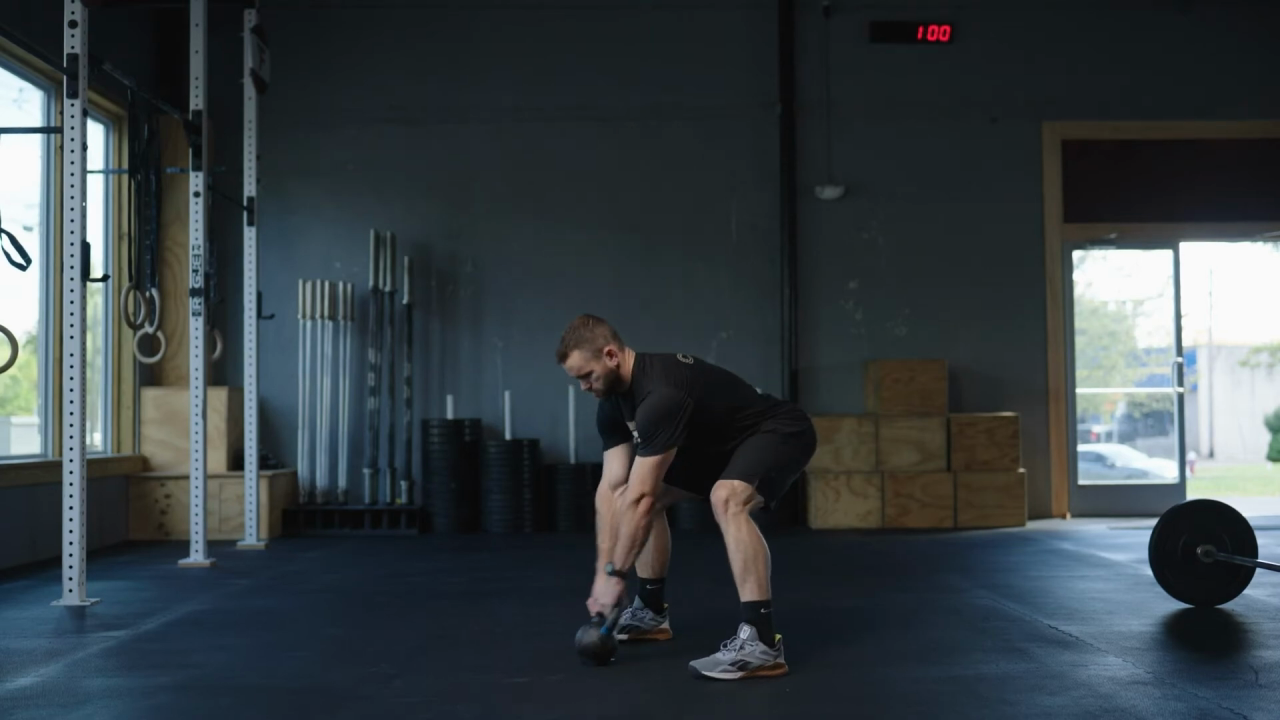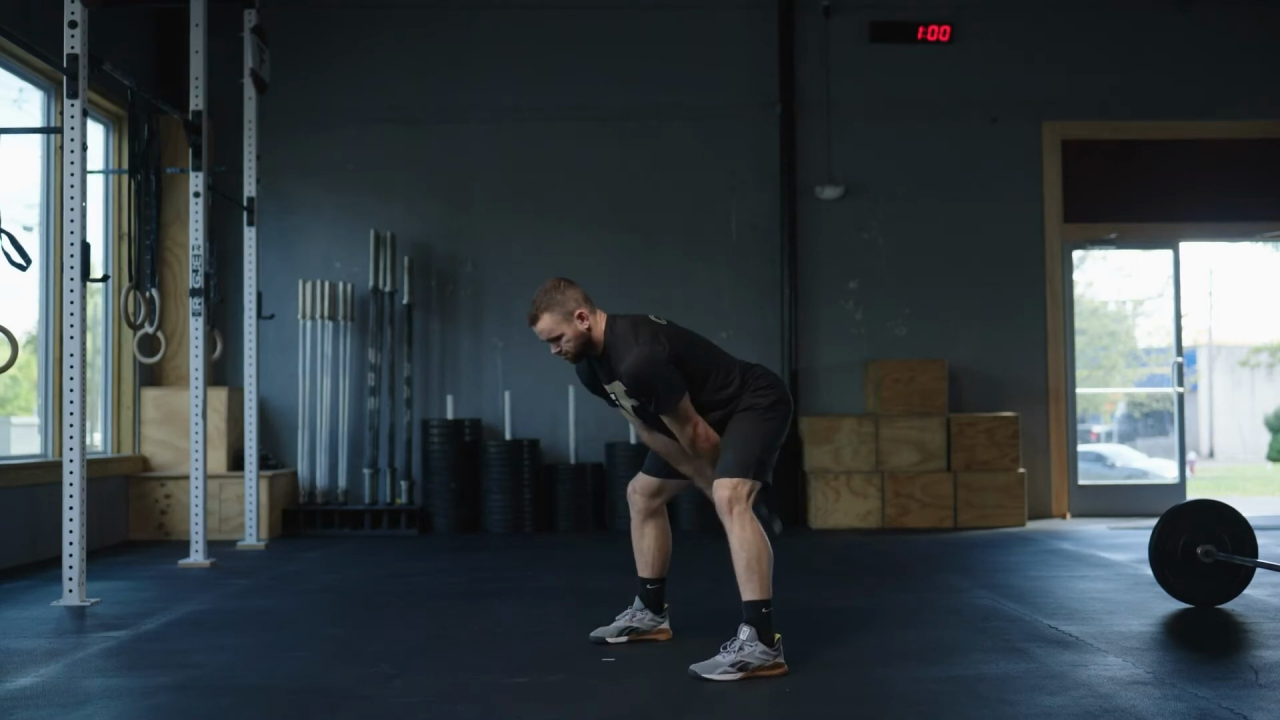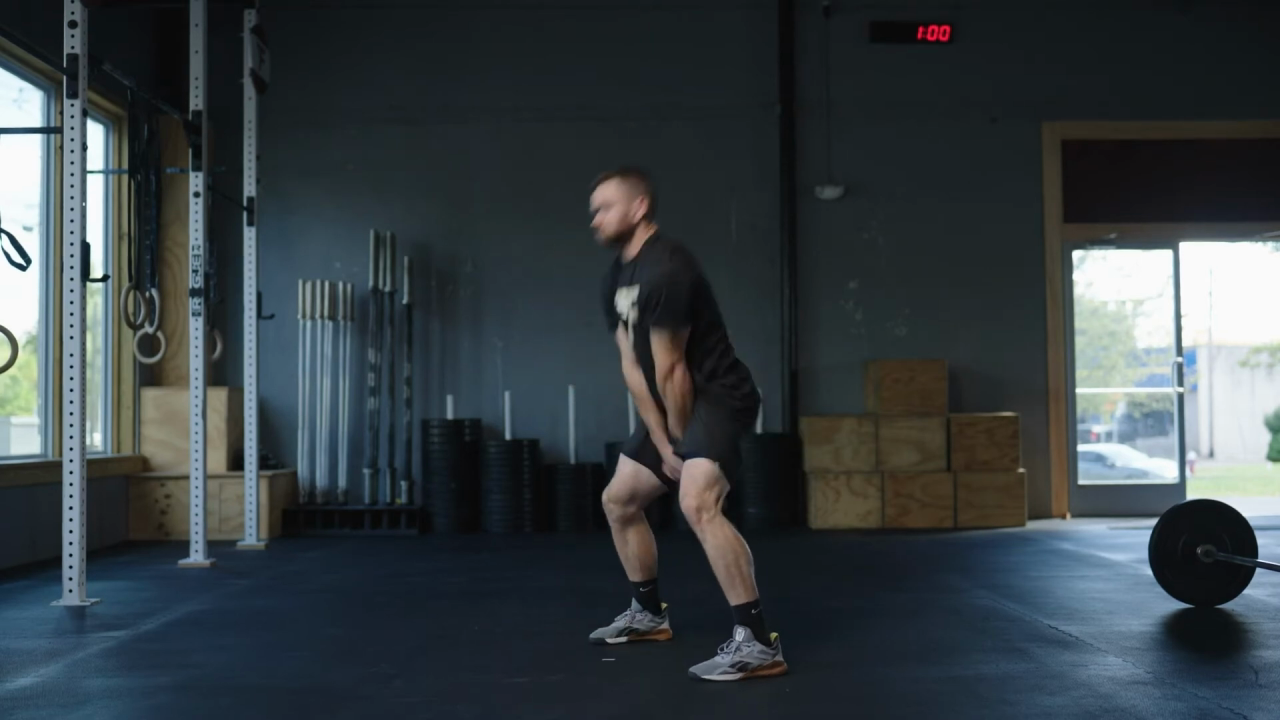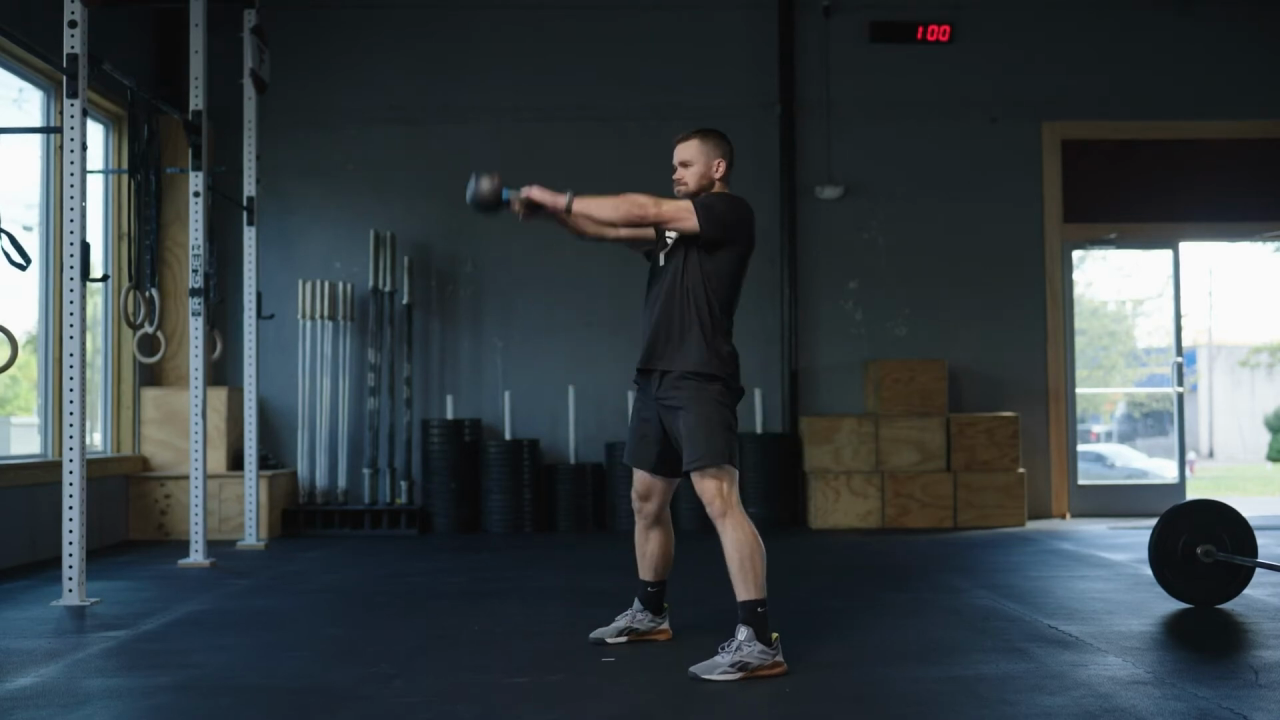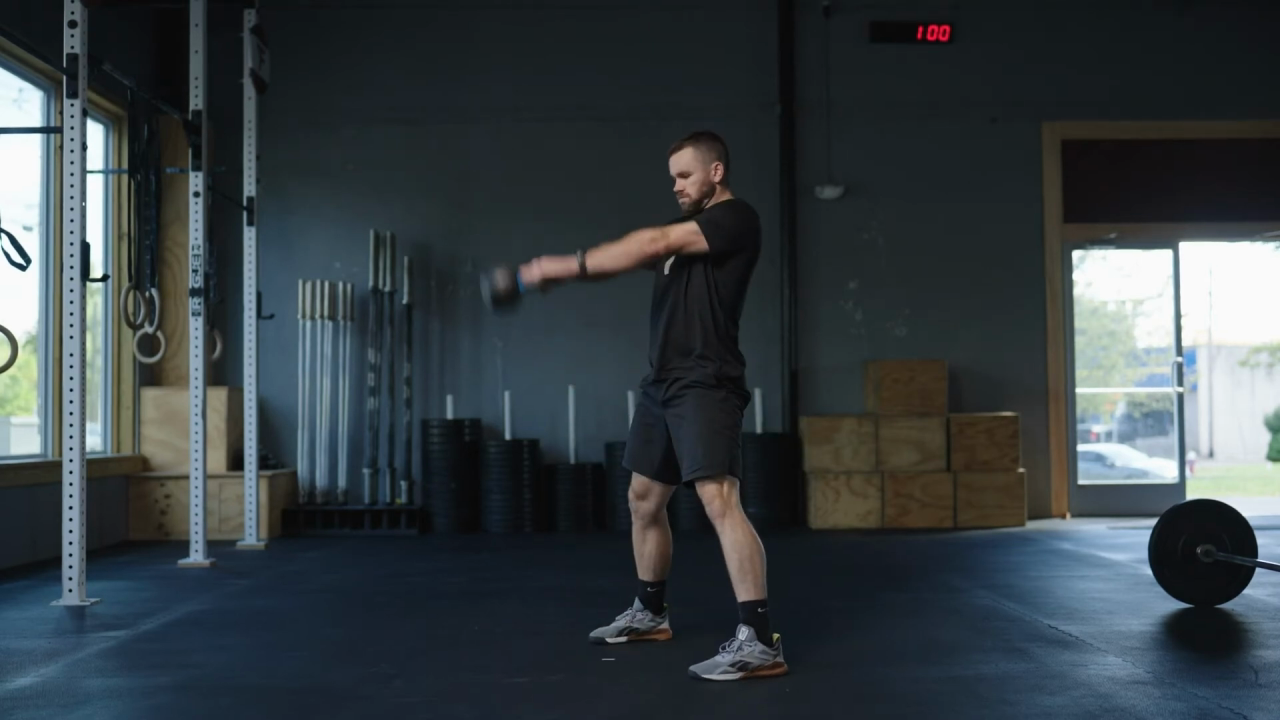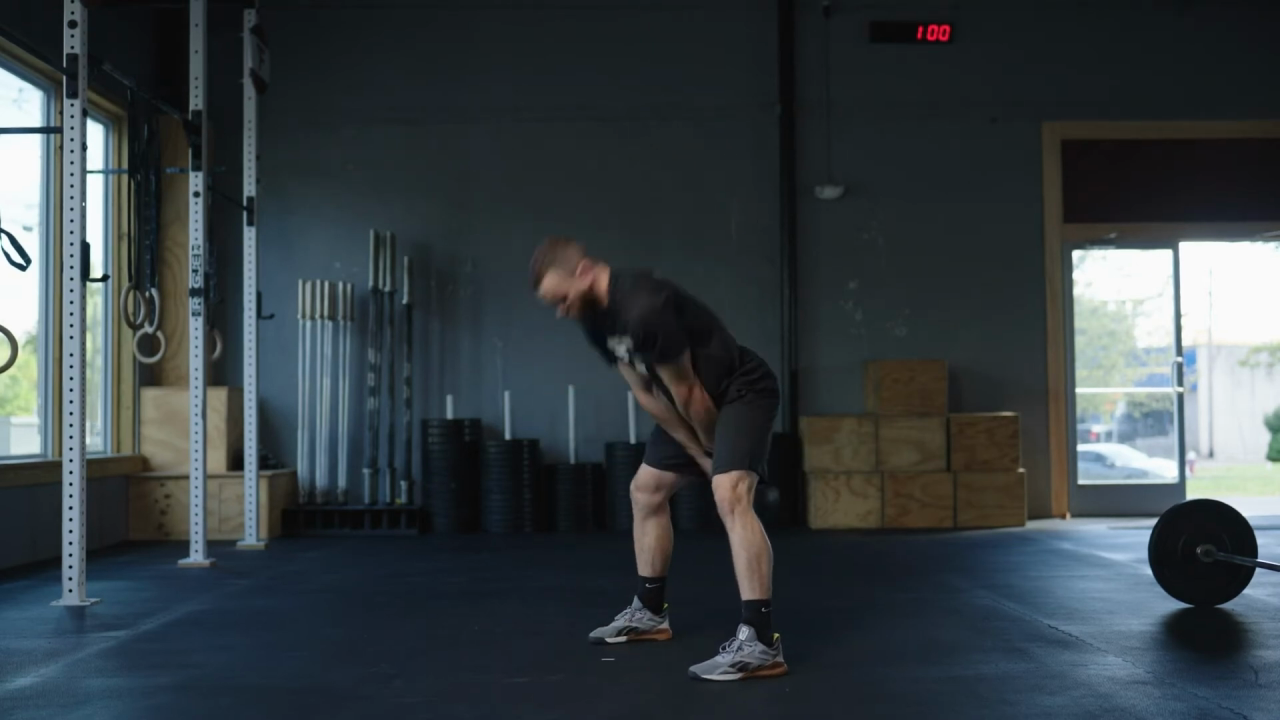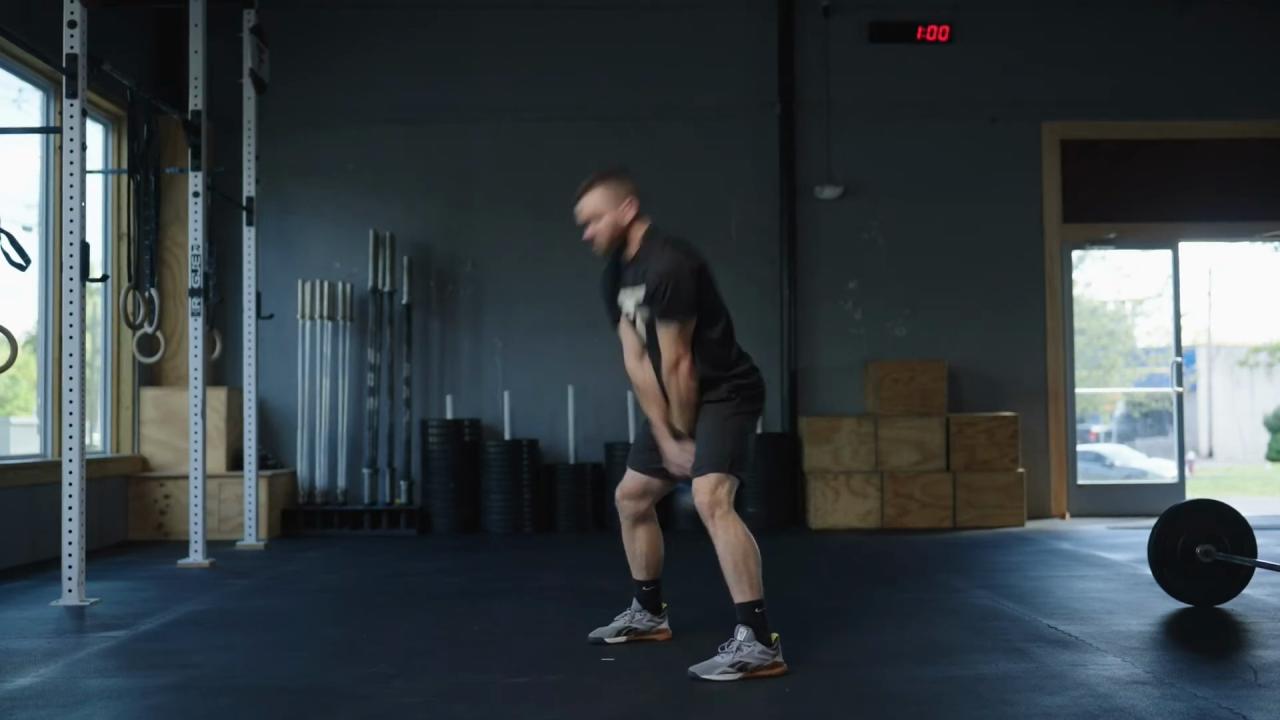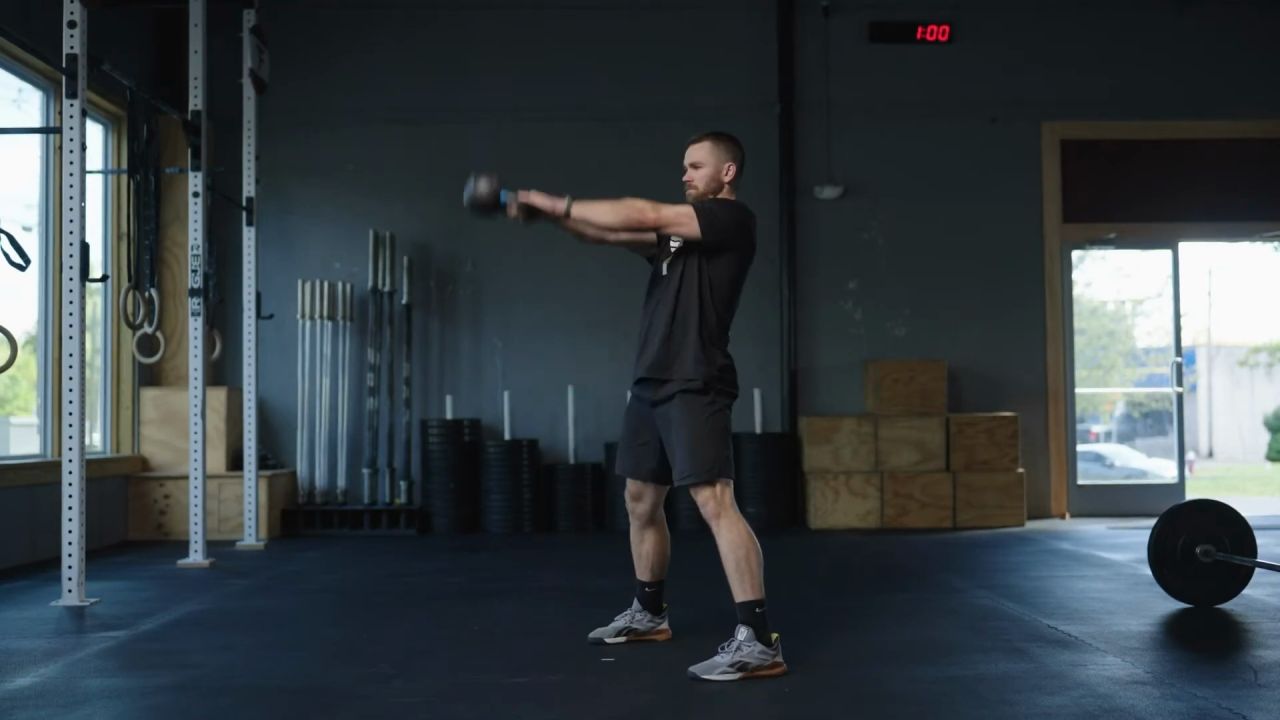
dt=0.4s
person 1, frame 1
left shoulder: (662, 394)
right shoulder: (613, 404)
left elbow: (639, 497)
right elbow: (612, 488)
left wrist: (615, 574)
right wrist: (602, 570)
left hip: (781, 431)
left knee: (725, 498)
right knee: (648, 496)
left ankle: (761, 642)
right ankle: (651, 612)
person 1, frame 2
left shoulder: (639, 356)
right shoulder: (590, 366)
left elbow: (693, 433)
right elbow: (651, 432)
left wrist: (717, 484)
right wrist: (708, 482)
left hip: (755, 402)
right hip: (704, 416)
left knee: (730, 498)
right knee: (641, 493)
left ankle: (760, 642)
right ankle: (650, 612)
person 1, frame 3
left shoulder: (666, 270)
right shoulder: (617, 277)
left elbow: (671, 370)
right elbow: (634, 369)
left wrist: (683, 449)
right wrist: (663, 445)
left hip: (718, 399)
right hip: (671, 409)
left knee: (697, 503)
right knee: (617, 500)
left ankle: (757, 641)
right ankle: (649, 613)
person 1, frame 4
left shoulder: (730, 213)
right shoulder: (672, 223)
left elbow: (646, 209)
right elbow: (614, 227)
left wrist: (561, 200)
right wrist: (554, 207)
left hip: (700, 381)
right hip: (655, 380)
left knee: (719, 500)
right knee: (647, 502)
left ankle: (759, 640)
right ankle: (650, 613)
person 1, frame 5
left shoulder: (736, 218)
right shoulder: (680, 228)
left elbow: (652, 243)
right elbow: (637, 250)
left wrist: (570, 264)
right wrist: (564, 265)
left hip: (706, 384)
right hip: (661, 384)
left knee: (718, 502)
right knee: (644, 501)
left ankle: (759, 641)
right ankle: (650, 612)
person 1, frame 6
left shoulder: (643, 310)
right shoulder: (596, 318)
left elbow: (689, 394)
right elbow: (645, 392)
left wrist: (713, 451)
right wrist: (700, 454)
left hip: (741, 391)
right hip: (695, 413)
left knee: (729, 493)
right knee: (644, 490)
left ankle: (760, 642)
right ankle: (650, 610)
person 1, frame 7
left shoulder: (668, 265)
right shoulder: (617, 277)
left elbow: (679, 365)
right elbow: (638, 363)
left wrist: (684, 436)
right wrist: (668, 436)
left hip: (725, 392)
right hip: (689, 399)
left knee: (710, 499)
right knee: (630, 497)
left ankle: (757, 641)
right ankle: (649, 612)
person 1, frame 8
left shoulder: (732, 218)
right shoulder: (680, 225)
left elbow: (644, 216)
right elbow: (619, 230)
left wrist: (559, 205)
right wrist: (553, 209)
left hip: (695, 385)
right hip: (651, 384)
left knee: (714, 502)
right knee: (641, 501)
left ankle: (758, 640)
right ankle: (649, 612)
